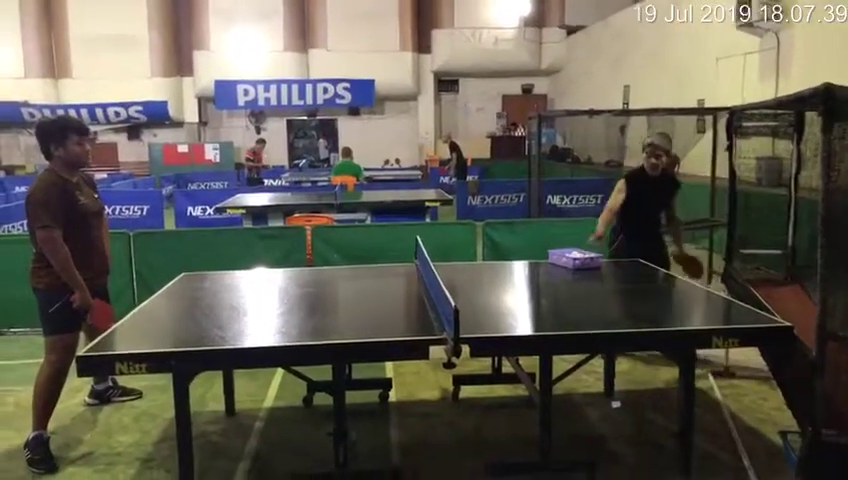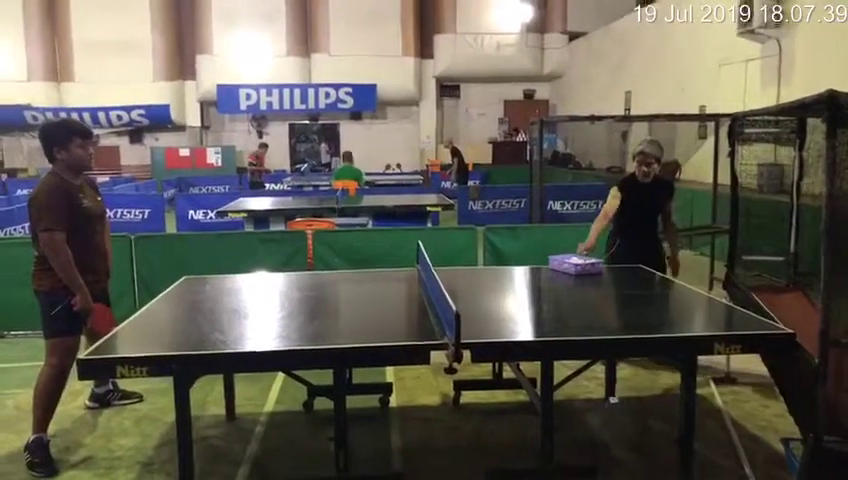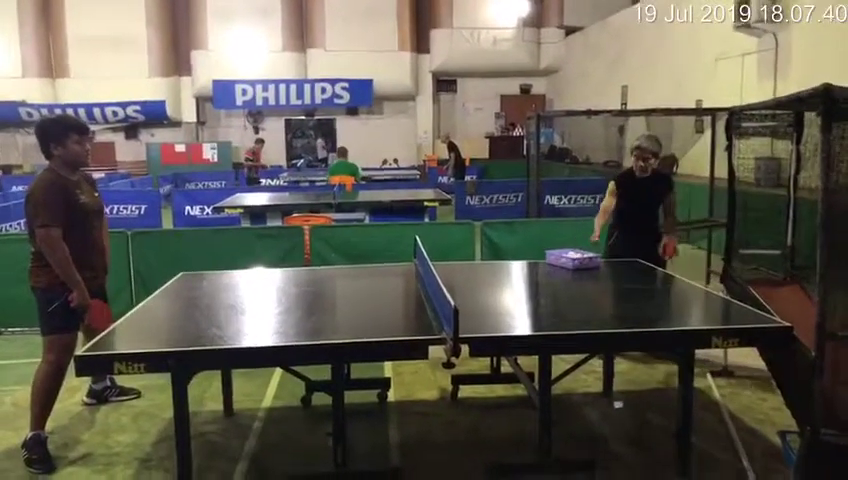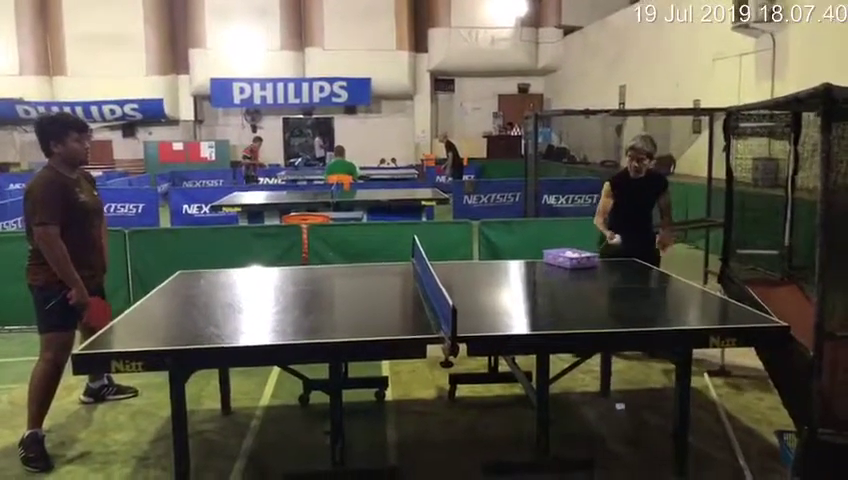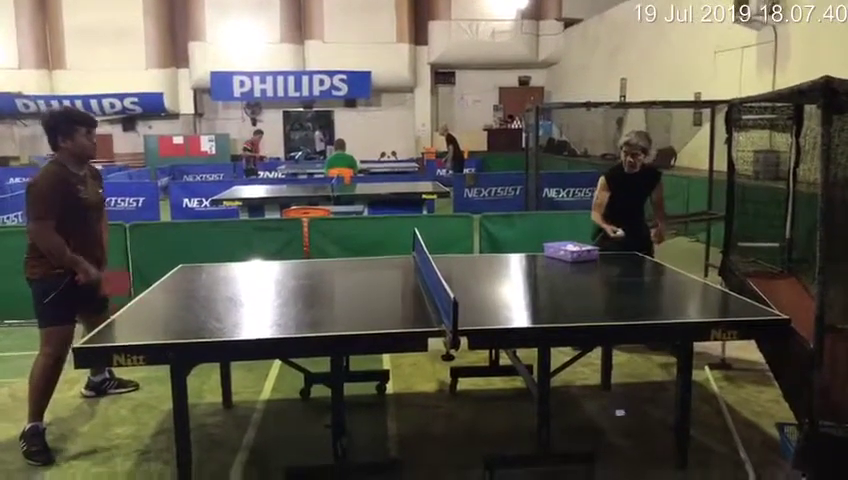
dt=0.2s
person 1, frame 1
left shoulder: (85, 181)
right shoulder: (46, 189)
left elbow: (99, 223)
right elbow: (50, 243)
left wrist: (103, 268)
right wrist: (78, 288)
left hip: (92, 280)
right hip: (60, 287)
left knee: (102, 334)
right knee: (59, 356)
left ankle: (102, 387)
right ankle: (36, 438)
person 1, frame 2
left shoulder: (88, 185)
right shoulder: (50, 192)
right elbow: (52, 246)
left wrist: (104, 271)
right wrist: (79, 291)
left hip: (93, 283)
right hip: (62, 289)
left knee: (103, 338)
right knee: (60, 359)
left ankle: (102, 390)
right ankle: (37, 441)
person 1, frame 3
left shoulder: (85, 180)
right shoulder: (47, 187)
right elbow: (49, 241)
left wrist: (102, 268)
right wrist: (76, 287)
left hip: (91, 279)
right hip: (59, 285)
left knee: (99, 334)
right knee: (57, 356)
left ankle: (100, 386)
right ankle: (34, 438)
person 1, frame 4
left shoulder: (85, 179)
right shoulder: (45, 185)
left elbow: (97, 221)
right elbow: (46, 239)
left wrist: (100, 266)
right wrist: (74, 283)
left hip: (88, 278)
right hip: (56, 283)
left knee: (97, 332)
right knee: (54, 354)
left ankle: (97, 385)
right ankle: (31, 437)
person 1, frame 5
left shoulder: (91, 174)
right shoulder: (48, 180)
right elbow: (38, 234)
left wrist: (99, 258)
right wrist: (80, 265)
left hip: (85, 270)
right hip: (53, 274)
left knee: (101, 325)
right knee: (55, 347)
left ankle: (99, 379)
right ankle: (33, 429)
person 2, frame 1
left shoulder: (671, 183)
right shoulder: (629, 181)
left elbow: (671, 218)
right elbow: (610, 210)
left wrist: (680, 248)
right wrist: (600, 231)
left hip: (653, 242)
right hip: (625, 241)
person 2, frame 2
left shoulder: (665, 188)
right shoulder: (622, 188)
left elbow: (667, 222)
right elbow: (605, 216)
left wrist: (674, 252)
right wrist: (591, 240)
left hip: (651, 248)
right hip: (622, 247)
person 2, frame 3
left shoulder: (665, 183)
right shoulder: (619, 182)
left elbow: (669, 216)
right elbow: (603, 213)
left wrist: (669, 236)
right wrist: (597, 232)
left hip: (652, 242)
right hip: (621, 243)
person 2, frame 4
left shoulder: (659, 183)
right shoulder: (614, 183)
left elbow: (666, 215)
right elbow: (599, 216)
left wrist: (665, 234)
right wrist: (607, 232)
left hip: (646, 243)
right hip: (616, 243)
person 2, frame 5
left shoulder: (653, 176)
right shoulder: (608, 177)
left elbow: (658, 208)
right elbow: (596, 211)
left wrist: (660, 228)
right wrist: (606, 227)
left hip: (639, 235)
right hip: (611, 236)
